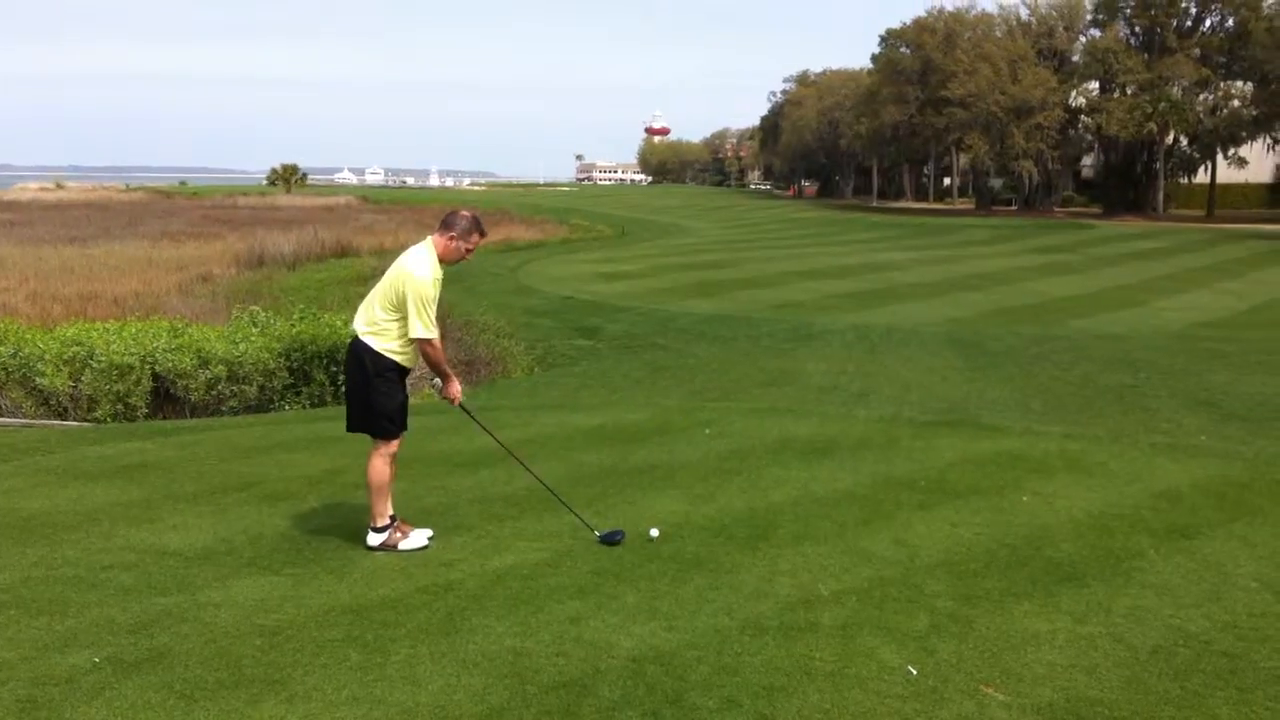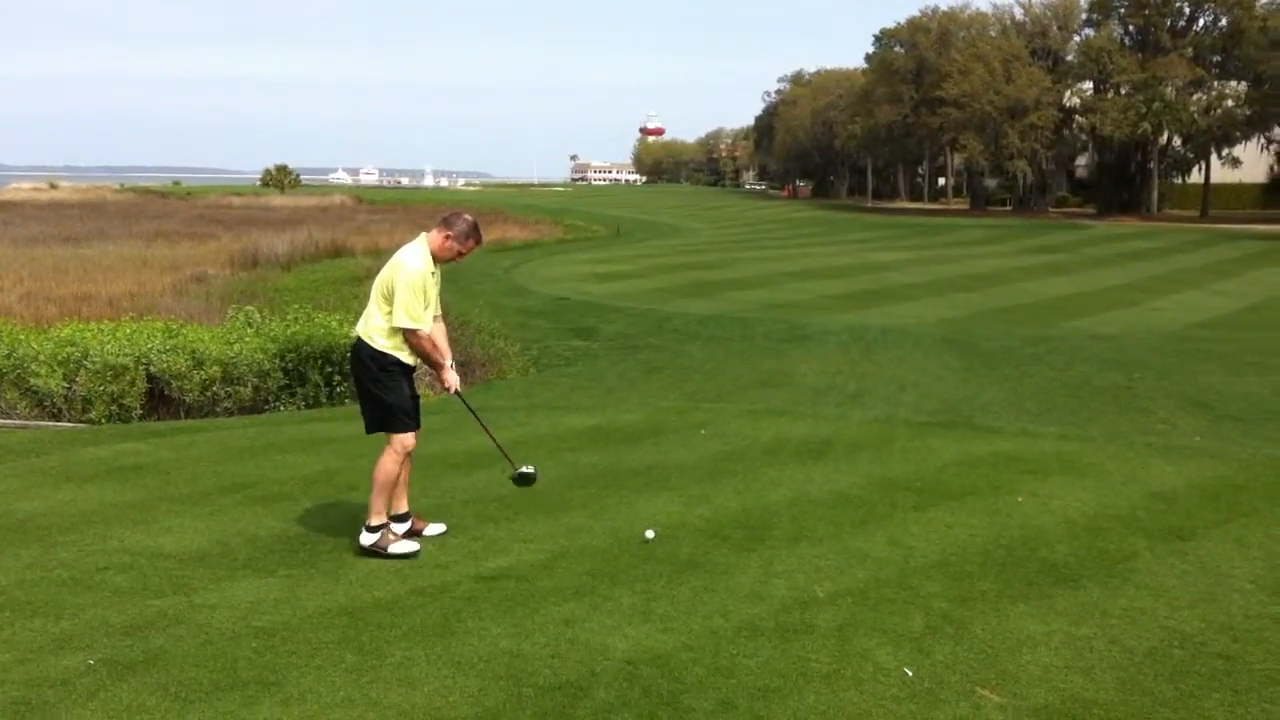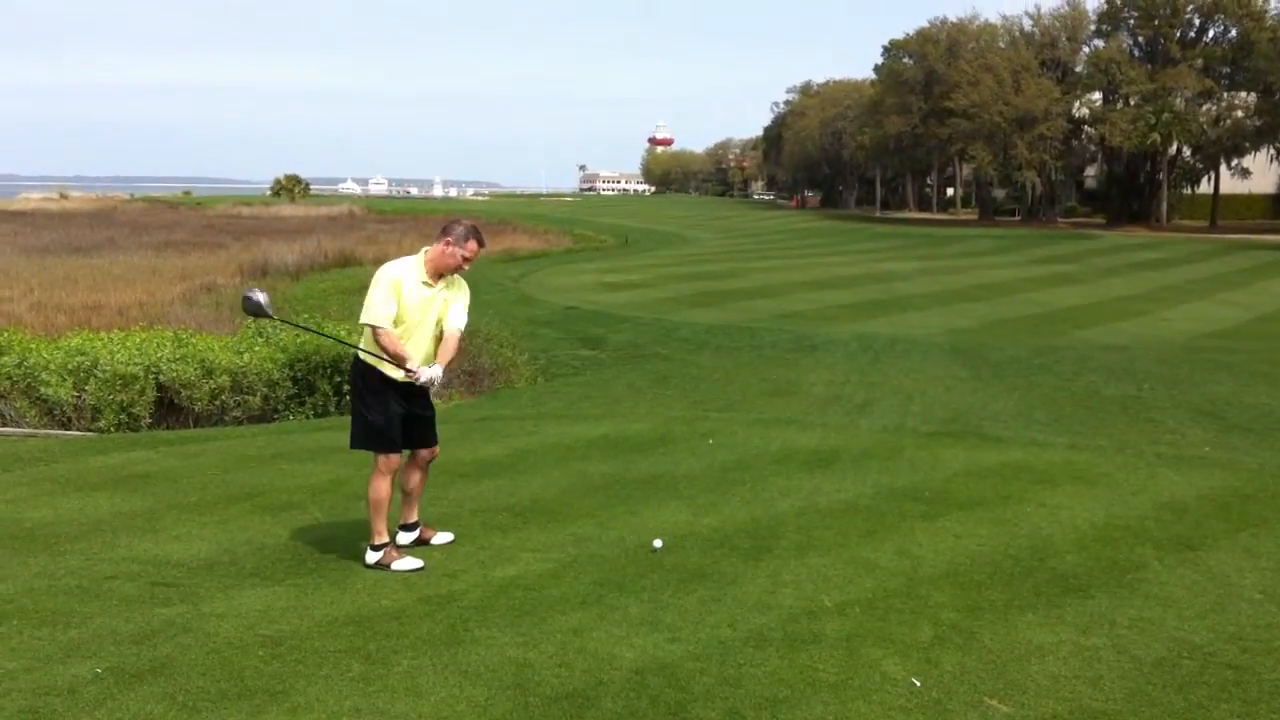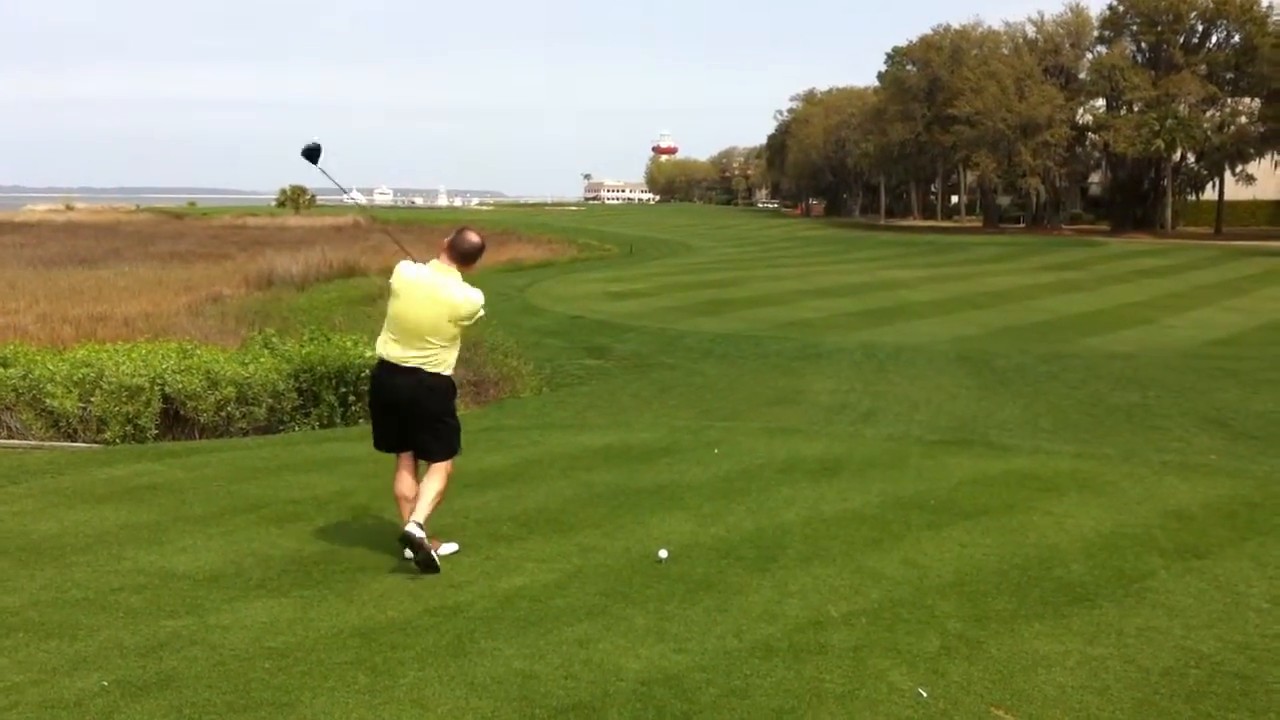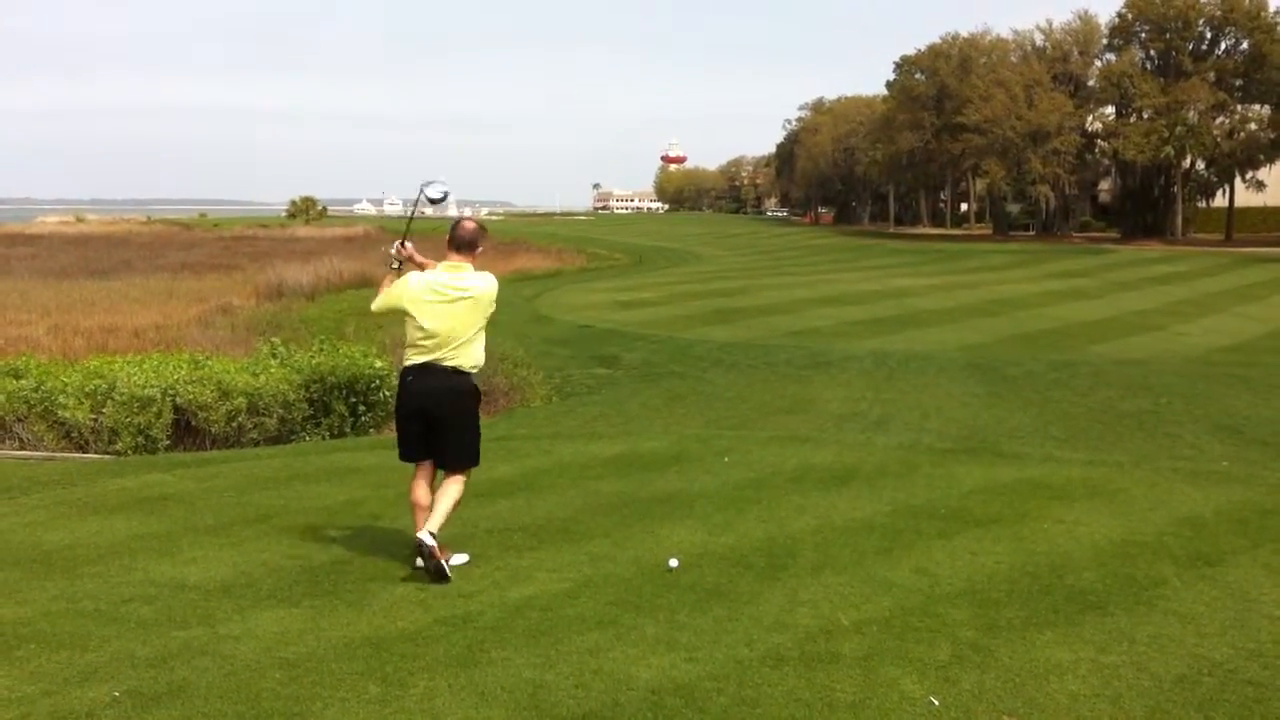
dt=1s
person 1, frame 1
left shoulder: (425, 256)
right shoulder: (422, 273)
left elbow: (427, 332)
right elbow: (426, 341)
left wrist: (443, 374)
right wrist: (449, 379)
left hip: (386, 357)
right hip: (375, 359)
left knee: (391, 443)
right knee: (385, 446)
left ankle: (387, 519)
right ankle: (379, 530)
person 1, frame 2
left shoulder: (429, 262)
right shoulder: (412, 266)
left elbow: (433, 319)
right elbow: (413, 333)
left wrist: (449, 363)
right wrist: (440, 368)
left hip: (395, 359)
right hip: (378, 357)
left knee: (406, 439)
right knee: (401, 442)
left ankle: (400, 519)
right ankle: (374, 528)
person 1, frame 3
left shoulder: (457, 288)
right shoulder: (394, 272)
left elbow: (452, 333)
right elbow: (378, 331)
left wrist: (437, 368)
right wrist: (411, 363)
left hip: (415, 382)
right hip: (378, 375)
left knee: (425, 452)
right knee: (388, 460)
left ankle: (410, 527)
right ankle: (378, 547)
person 1, frame 4
left shoulder: (403, 272)
right shoulder: (470, 299)
left hip: (386, 378)
right hip: (429, 385)
left knee: (405, 458)
right knee: (440, 462)
left ankle: (415, 538)
right ankle: (416, 526)
person 1, frame 5
left shoulder: (414, 283)
right shoulder: (487, 285)
left elbow: (377, 303)
left wrist: (397, 266)
right wrist: (416, 258)
left hip: (414, 381)
right hip: (455, 386)
left knee: (422, 467)
right knee: (457, 471)
left ankle: (428, 548)
right ankle: (430, 534)
